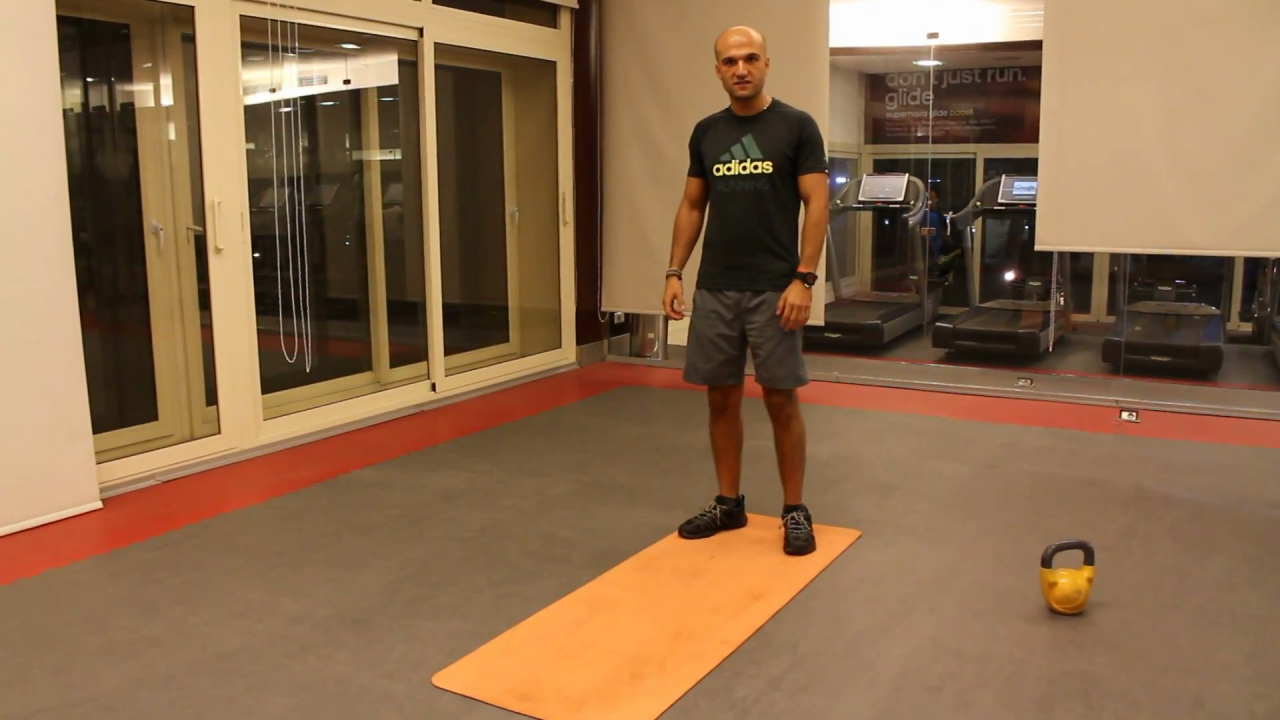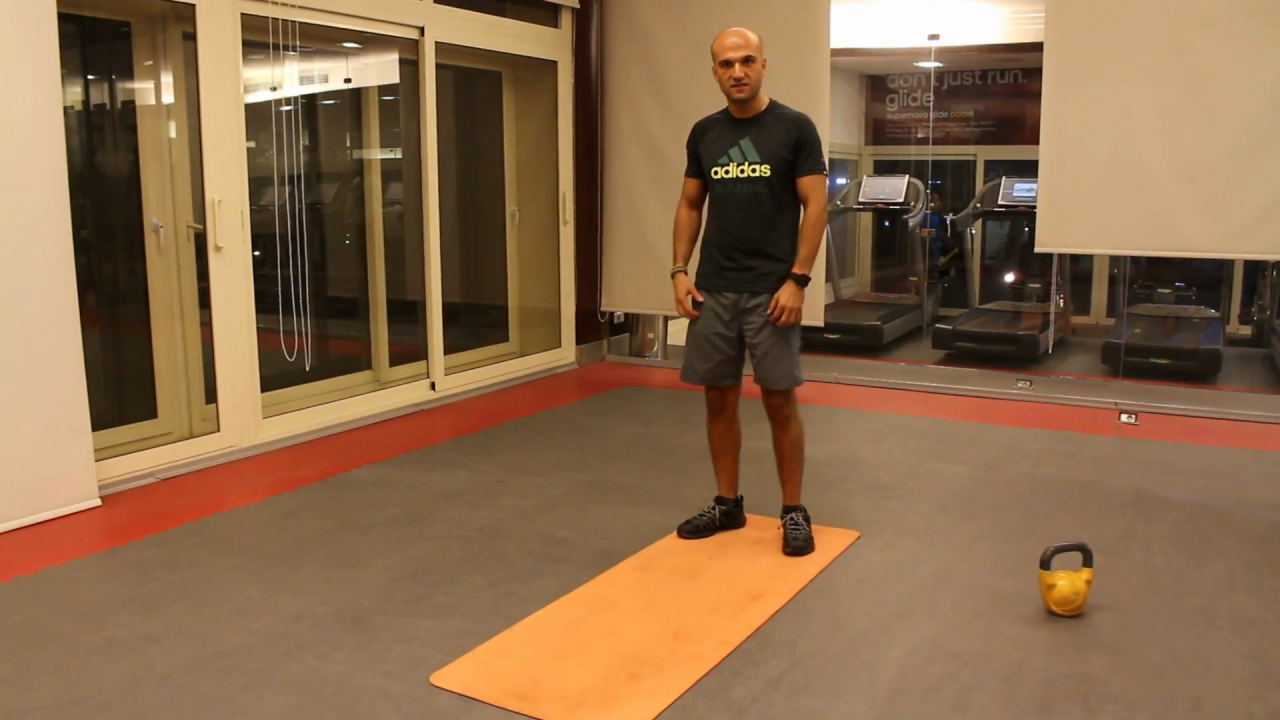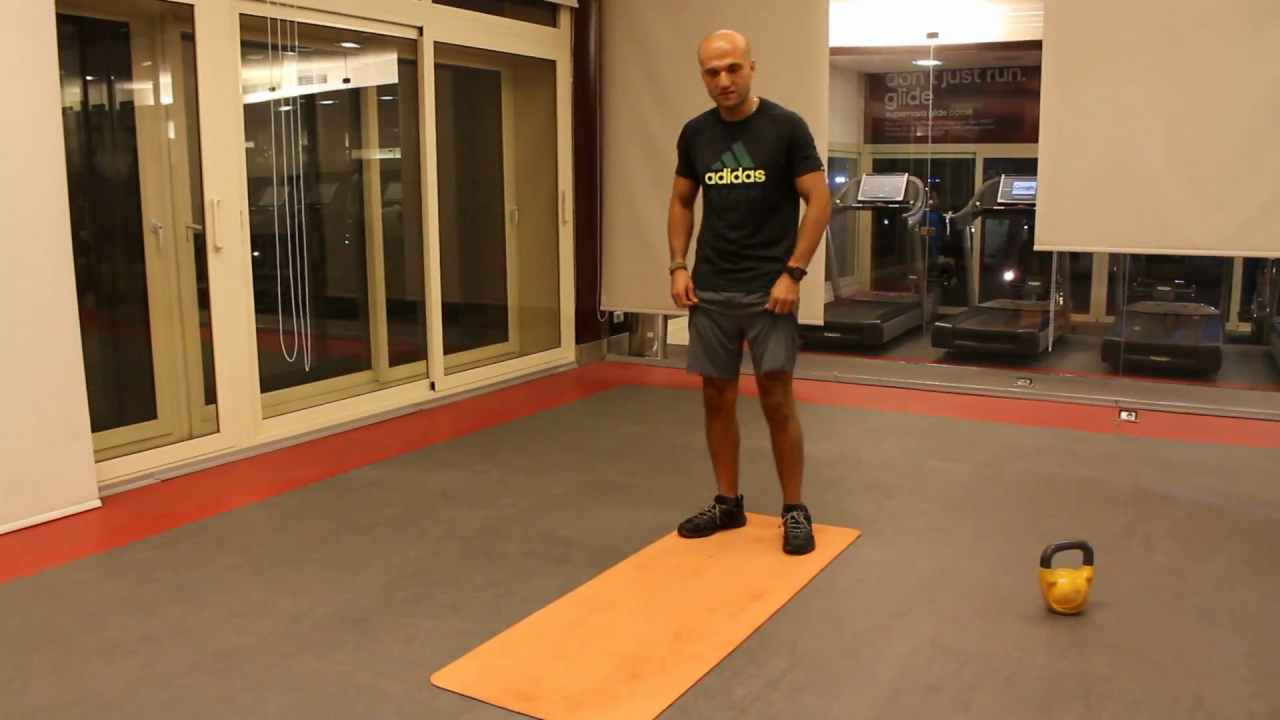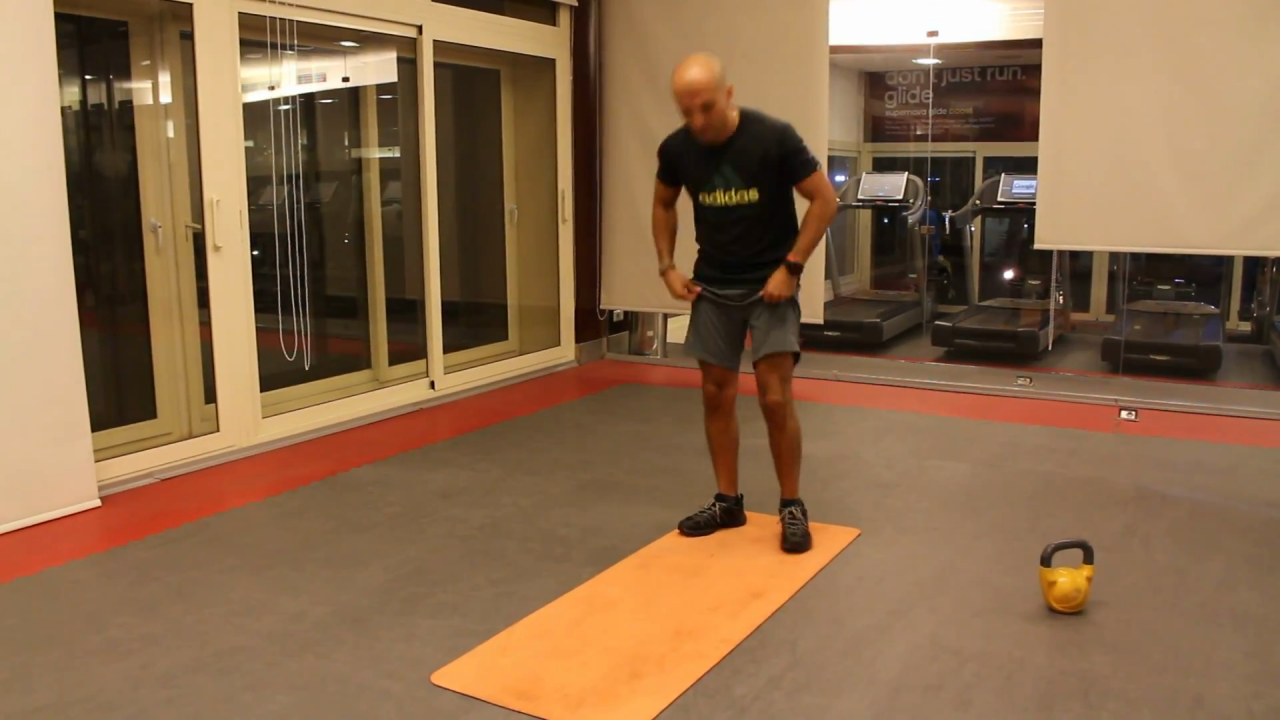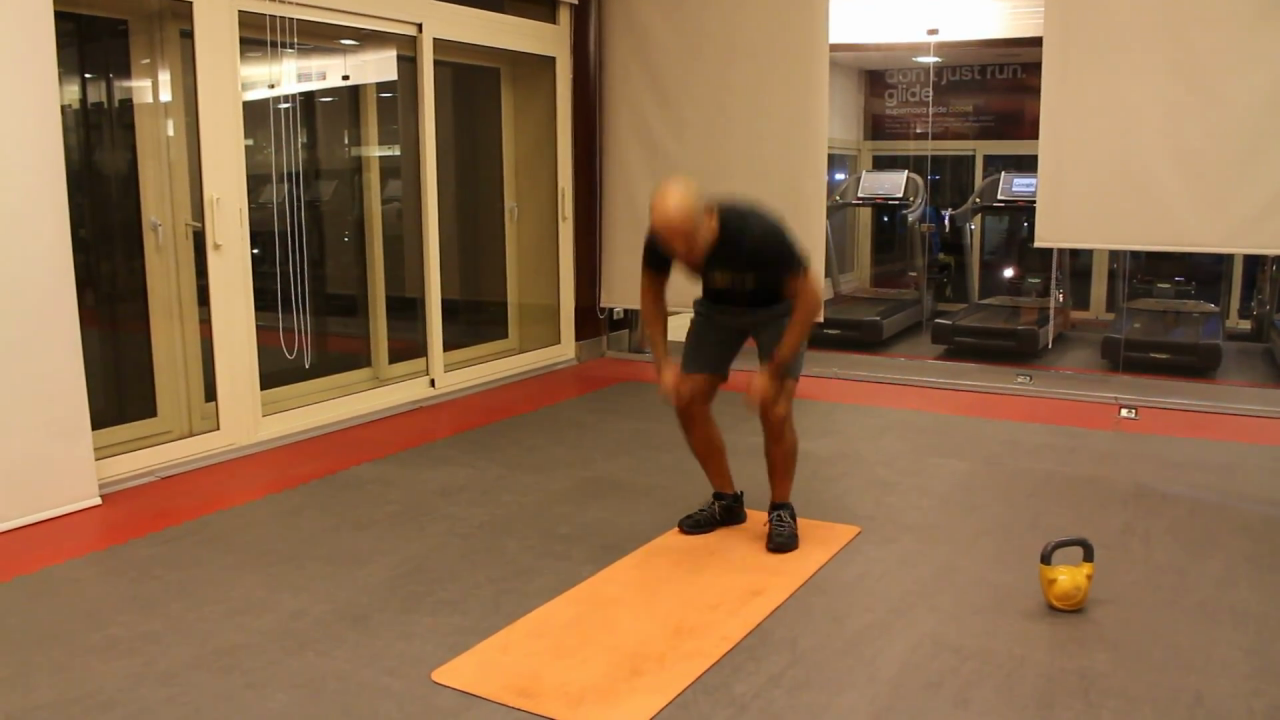
dt=0.2s
person 1, frame 1
left shoulder: (796, 126)
right shoulder: (706, 132)
left elbow: (817, 204)
right elbow: (691, 206)
left wrist: (803, 278)
right wrist: (674, 272)
left hip: (773, 289)
right hip: (714, 289)
left knee: (781, 400)
right knee: (721, 397)
left ankle: (795, 511)
right ankle: (729, 503)
person 1, frame 2
left shoulder: (794, 127)
right shoulder: (703, 133)
left elbow: (815, 206)
right elbow: (689, 206)
left wrist: (796, 280)
right wrist: (680, 269)
left hip: (771, 290)
right hip: (713, 290)
left knee: (779, 401)
right knee: (718, 398)
left ankle: (794, 511)
right ankle: (727, 504)
person 1, frame 3
left shoulder: (786, 127)
right shoulder: (694, 134)
left elbow: (819, 202)
right elbow: (681, 202)
left wrist: (793, 273)
right wrist: (677, 264)
left hip: (768, 287)
right hip: (710, 288)
left knee: (776, 400)
right knee: (716, 397)
left ankle: (795, 510)
right ankle: (727, 502)
person 1, frame 4
left shoulder: (773, 137)
right shoulder: (675, 148)
left elbow: (825, 199)
right elbow: (662, 206)
left wrist: (789, 267)
right wrist: (667, 265)
left hip: (772, 279)
right hip: (714, 285)
left knee: (775, 395)
right knee: (715, 392)
left ankle: (792, 506)
right ankle: (728, 500)
person 1, frame 5
left shoulder: (760, 234)
right shoulder: (660, 240)
left elbow: (809, 298)
right elbow: (652, 291)
left wrist: (773, 369)
right wrist: (661, 362)
left hip: (778, 301)
right hip: (721, 306)
left knee: (776, 409)
right knee: (688, 400)
left ankle: (782, 509)
right ankle: (726, 500)
